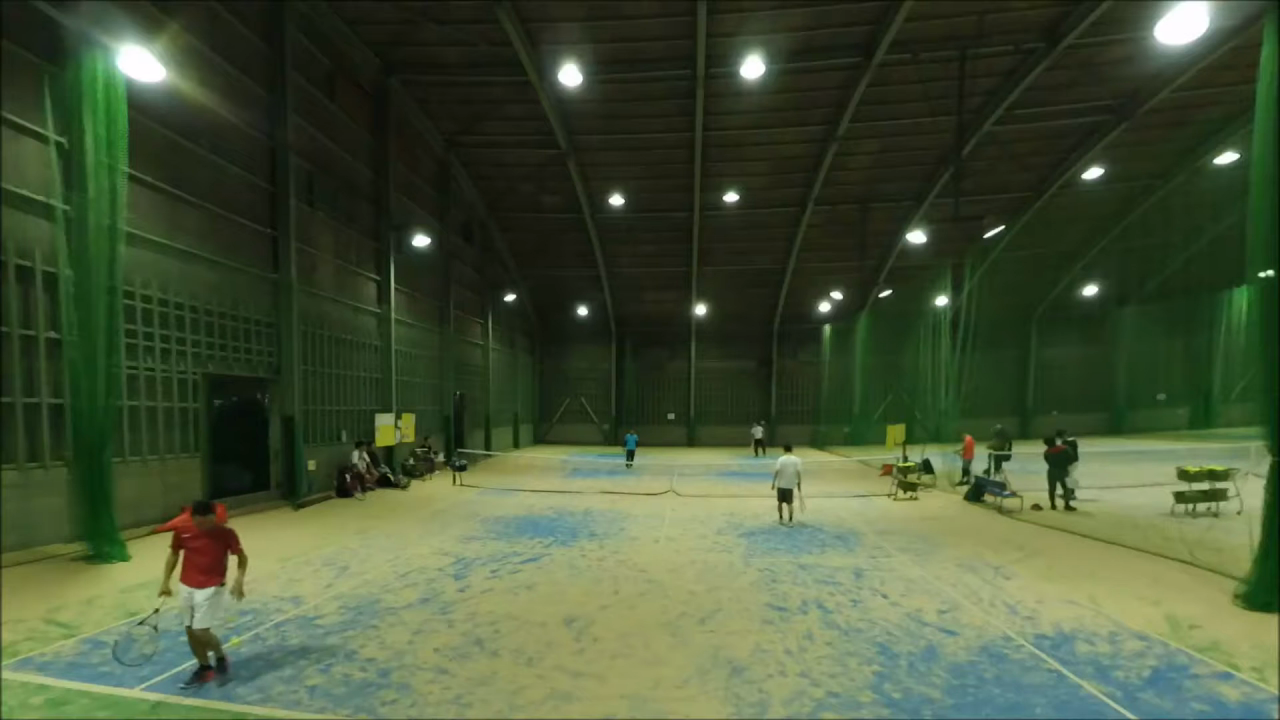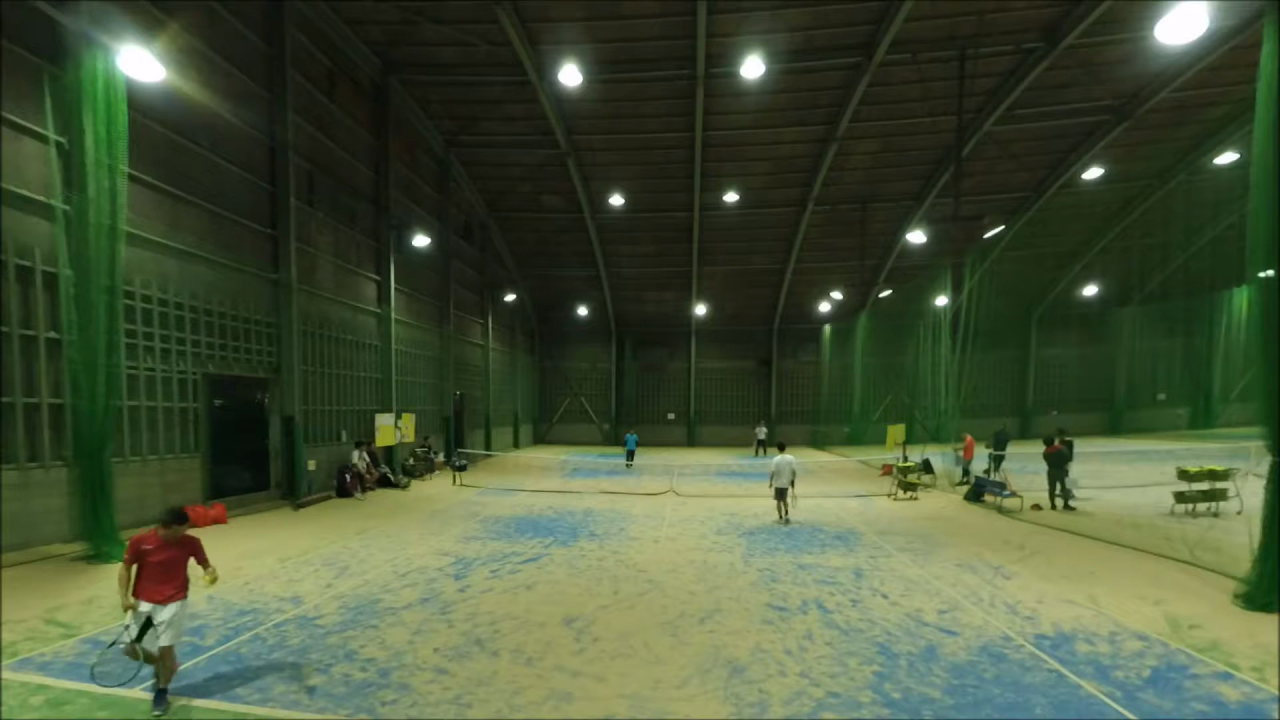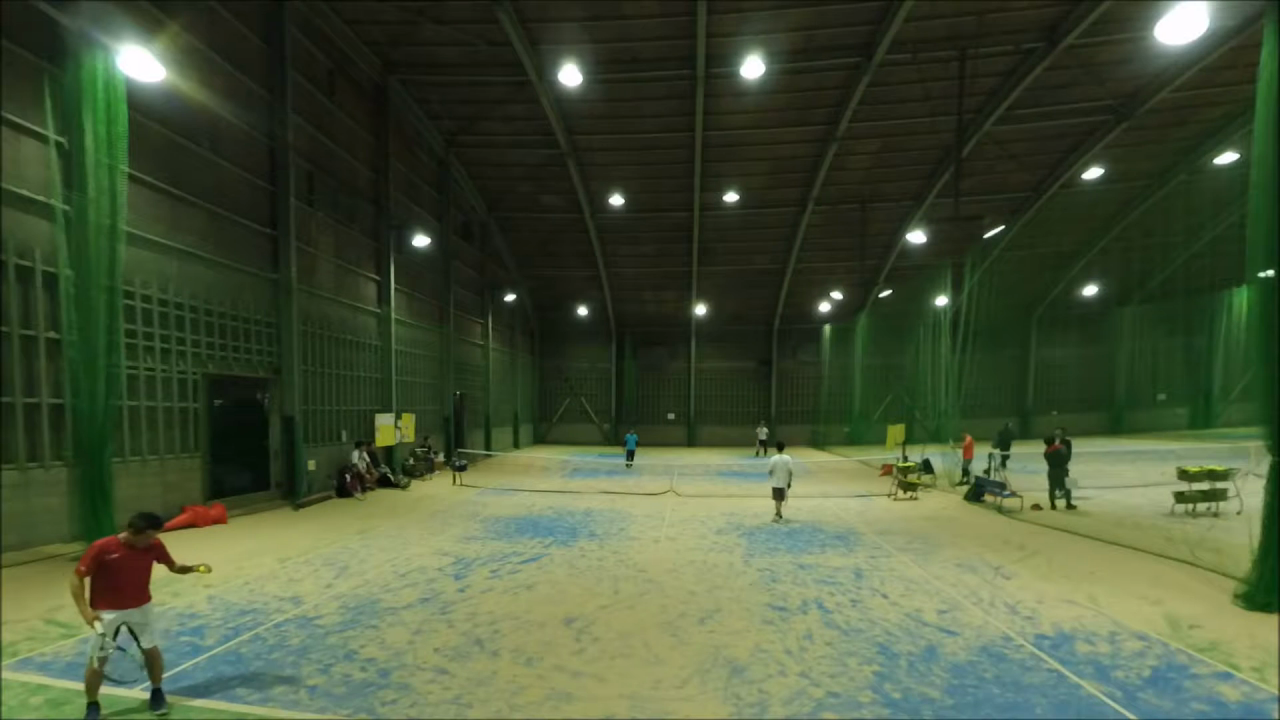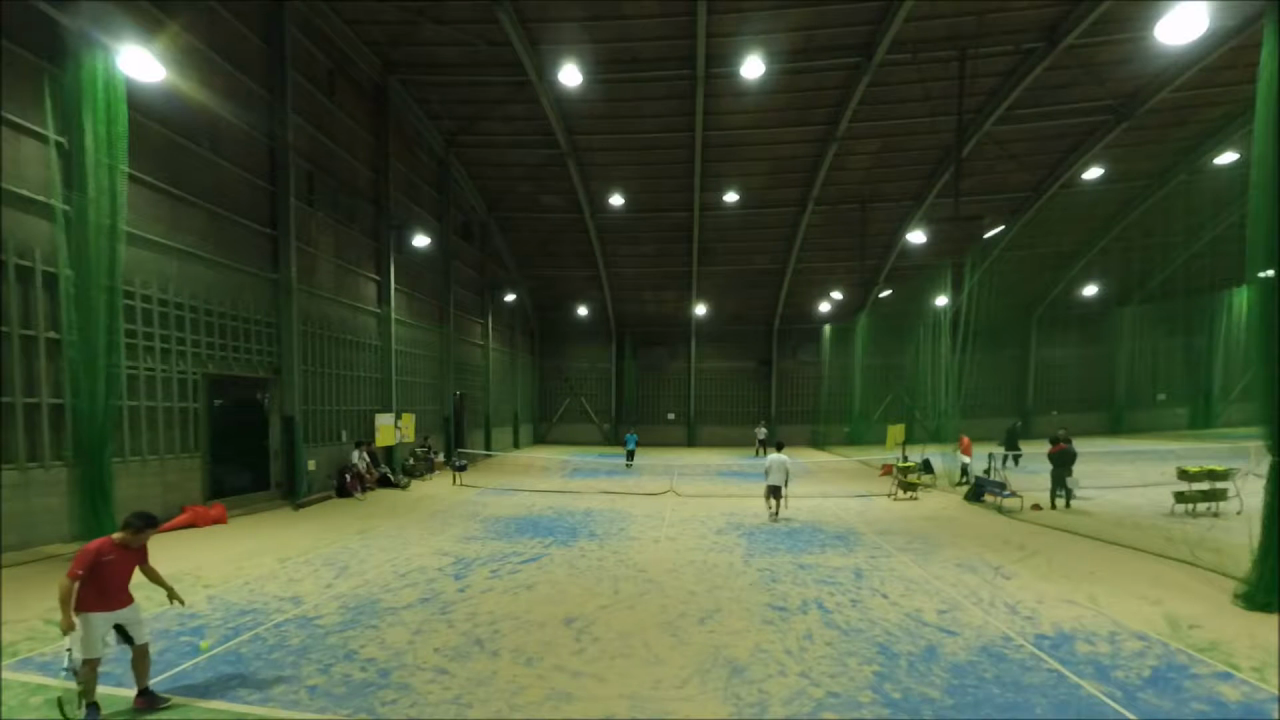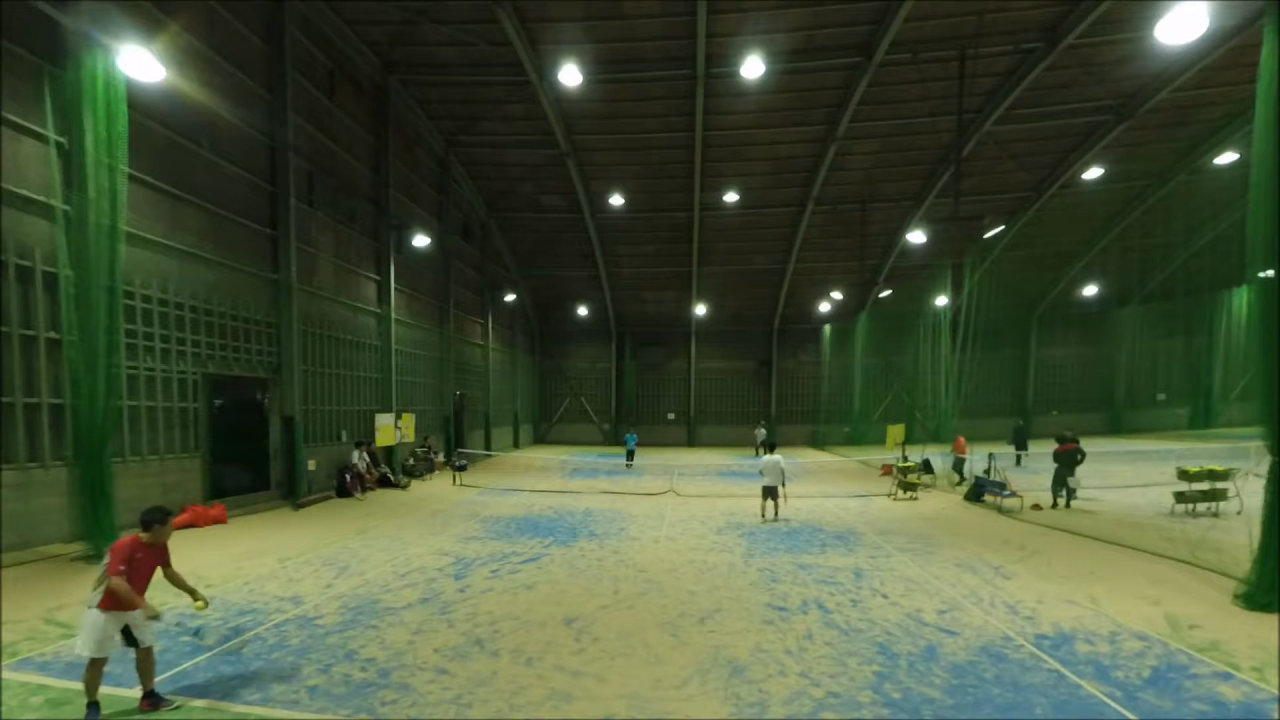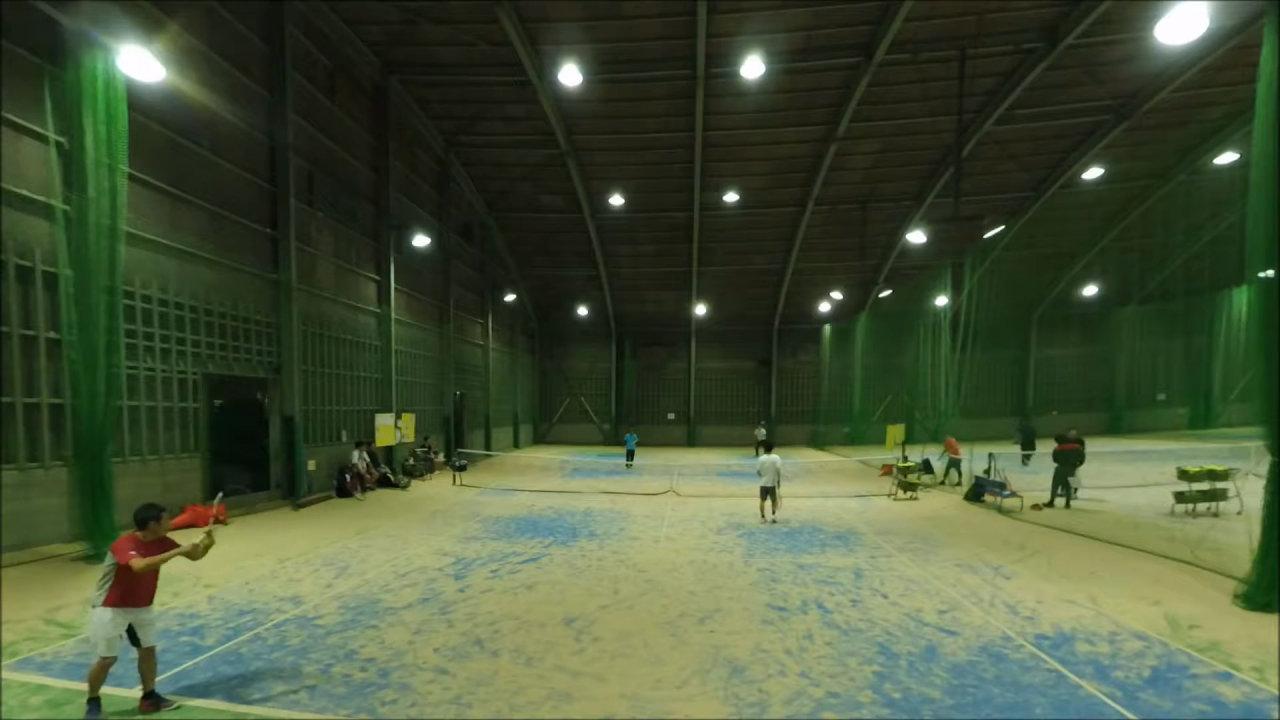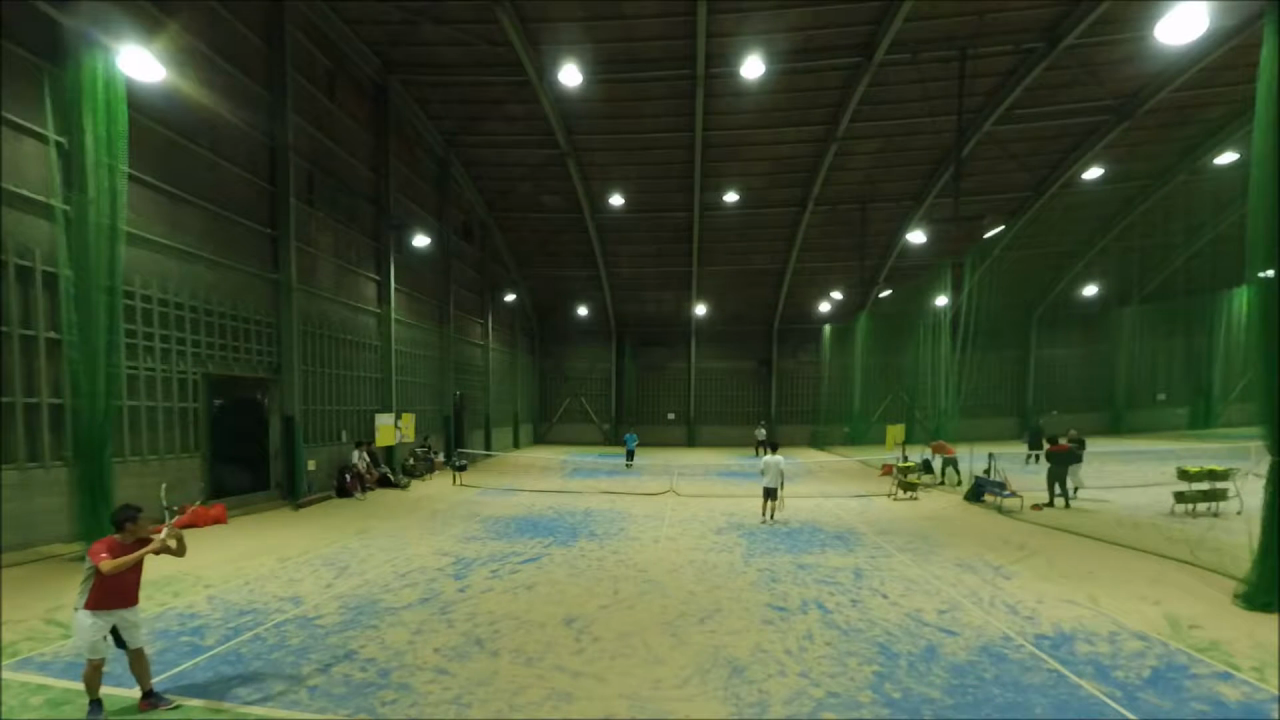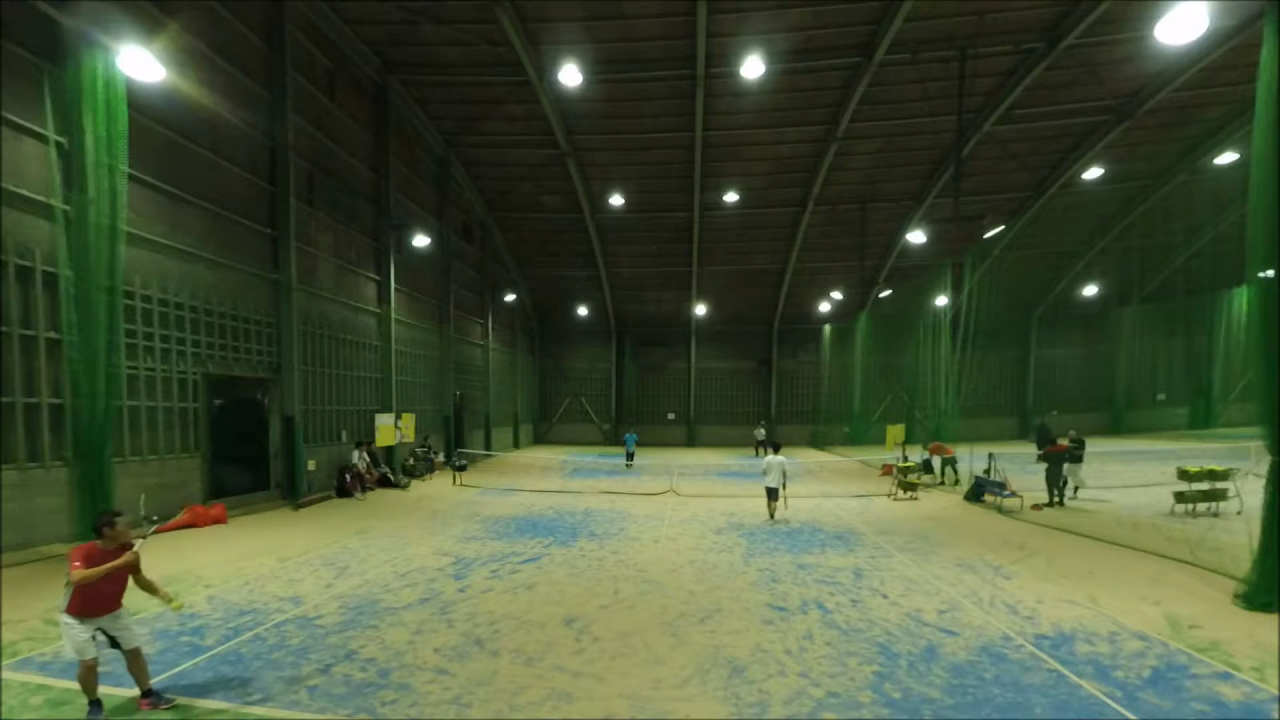
dt=0.4s
person 1, frame 1
left shoulder: (226, 534)
right shoulder: (182, 532)
left elbow: (242, 558)
right elbow: (173, 555)
left wrist: (239, 580)
right wrist: (165, 582)
left hip: (211, 588)
right hip: (187, 586)
left knee: (201, 631)
right knee: (191, 631)
left ankle: (221, 659)
right ankle: (205, 668)
person 1, frame 2
left shoulder: (191, 543)
right shoulder: (140, 541)
left elbow: (205, 565)
right elbow: (125, 568)
left wrist: (210, 572)
right wrist: (124, 597)
left hip: (173, 603)
right hip: (142, 601)
left knee: (166, 648)
right knee: (130, 649)
left ankle: (161, 692)
right ankle: (161, 667)
person 1, frame 3
left shoulder: (154, 546)
right shoulder: (100, 549)
left elbow: (173, 566)
right elbow: (77, 579)
left wrist: (193, 568)
right wrist: (85, 610)
left hip: (140, 607)
right hip: (105, 611)
left knee: (152, 651)
right knee: (97, 660)
left ankle: (157, 693)
person 1, frame 4
left shoulder: (139, 547)
right shoulder: (95, 550)
left elbow: (146, 568)
right elbow: (68, 582)
left wrist: (169, 589)
right wrist: (66, 617)
left hip: (125, 606)
right hip: (93, 612)
left knee: (141, 648)
right knee: (91, 661)
left ankle: (144, 695)
person 1, frame 5
left shoulder: (160, 547)
right shoulder: (124, 547)
left elbow: (169, 573)
right elbow: (117, 583)
left wrist: (193, 593)
right wrist: (145, 606)
left hip: (135, 608)
right hip: (107, 609)
left knee: (146, 651)
right knee: (97, 660)
left ankle: (149, 696)
person 1, frame 6
left shoulder: (161, 541)
right shoulder: (124, 544)
left elbow: (195, 555)
right elbow: (140, 566)
left wrist: (205, 545)
right wrist: (179, 551)
left hip: (141, 606)
right hip: (110, 608)
left knee: (148, 651)
right knee: (106, 659)
left ankle: (149, 696)
right ankle: (93, 702)
person 1, frame 7
left shoulder: (142, 542)
right shoulder: (101, 547)
left elbow: (180, 553)
right elbow: (108, 568)
left wrist: (179, 538)
right wrist: (146, 550)
left hip: (126, 609)
right hip: (94, 612)
left knee: (137, 652)
right knee: (96, 662)
left ankle: (148, 696)
person 1, frame 8
left shoulder: (127, 550)
right shoulder: (81, 553)
left elbow: (141, 581)
right elbow: (76, 579)
left wrist: (162, 595)
right wrist: (117, 563)
left hip: (113, 611)
right hip: (78, 617)
left knee: (134, 651)
right knee: (89, 663)
left ankle: (148, 695)
